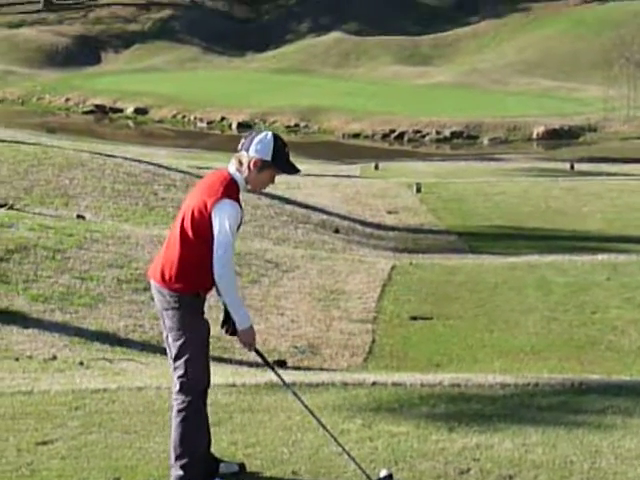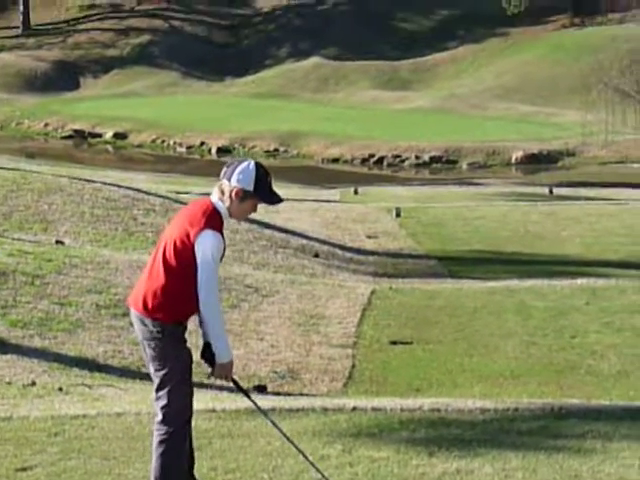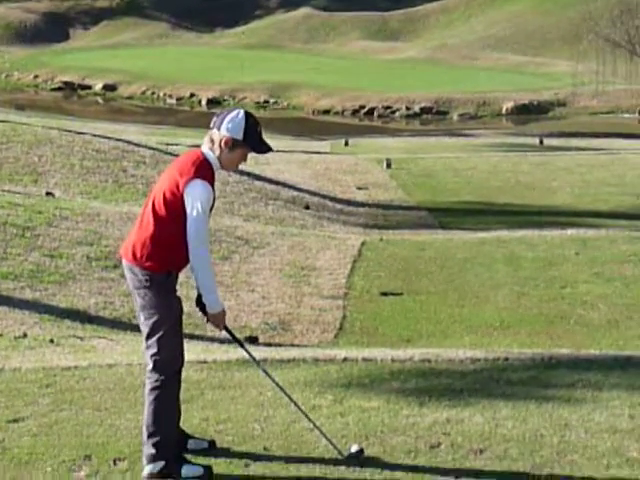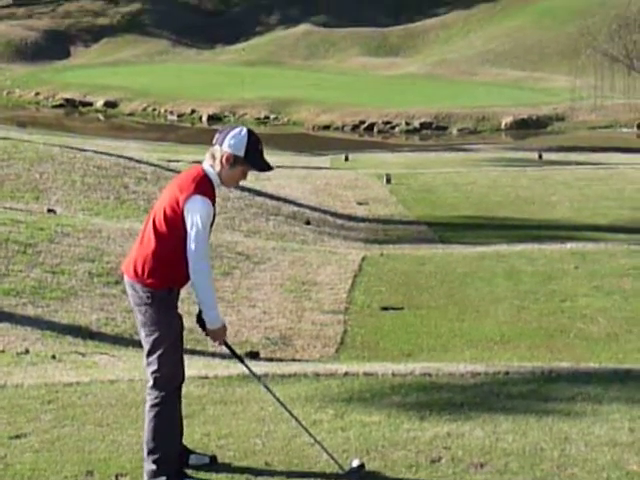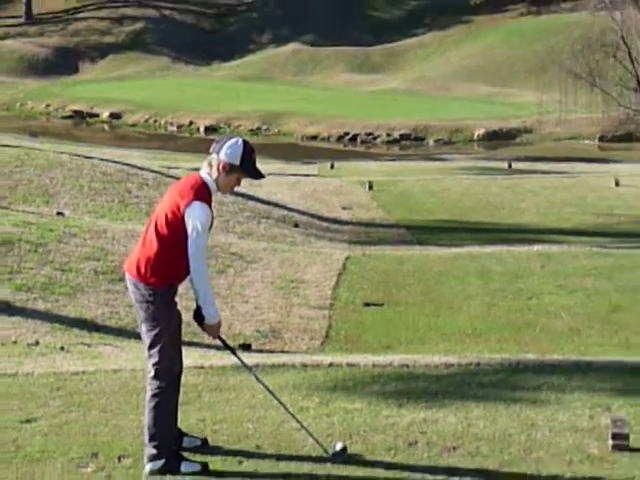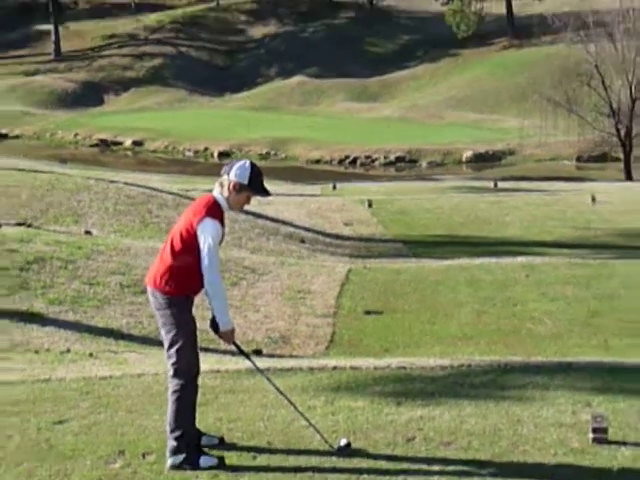
dt=0.3s
person 1, frame 1
left shoulder: (217, 182)
right shoulder: (226, 201)
right elbow: (222, 269)
left wrist: (229, 308)
right wrist: (243, 322)
left hip: (171, 285)
right hip: (180, 293)
left knee: (192, 381)
right knee: (191, 386)
person 1, frame 2
left shoulder: (197, 210)
right shoulder: (209, 230)
right elbow: (208, 298)
left wrist: (209, 340)
right wrist: (223, 354)
left hip: (149, 313)
right hip: (161, 322)
left knee: (176, 406)
right knee: (173, 412)
person 1, frame 3
left shoulder: (192, 163)
right shoulder: (199, 180)
left elbow: (191, 241)
right elbow: (198, 248)
left wrist: (206, 295)
right wrist: (214, 304)
left hip: (147, 264)
right hip: (151, 271)
left knee: (168, 358)
right knee: (165, 362)
left ankle: (169, 436)
person 1, frame 4
left shoulder: (194, 179)
right shoulder: (199, 196)
left elbow: (191, 256)
right elbow: (198, 264)
left wrist: (208, 313)
right wrist: (214, 319)
left hip: (150, 282)
right hip: (153, 287)
left knee: (170, 373)
right knee: (165, 378)
left ankle: (171, 449)
person 1, frame 5
left shoulder: (191, 185)
right shoulder: (198, 202)
left elbow: (188, 257)
right elbow: (197, 264)
left wrist: (202, 306)
right wrist: (211, 314)
left hip: (148, 279)
right hip: (152, 285)
left knee: (169, 364)
right knee: (165, 369)
left ankle: (167, 433)
right ankle: (159, 455)
person 1, frame 6
left shoulder: (206, 206)
right shoulder: (210, 219)
left elbow: (204, 269)
right elbow: (211, 275)
left wrist: (217, 316)
right wrist: (225, 322)
left hip: (171, 291)
right hip: (170, 294)
left knee: (188, 367)
right knee: (183, 370)
left ankle: (187, 431)
right ankle: (181, 450)
